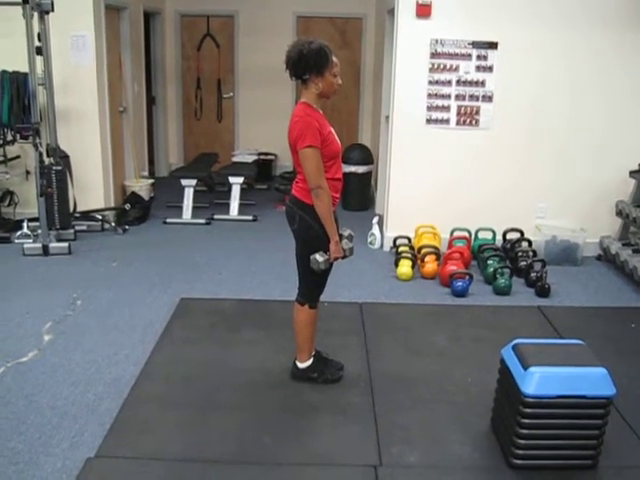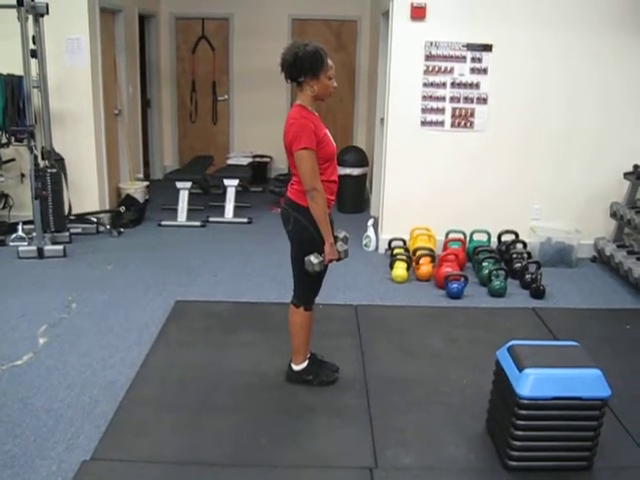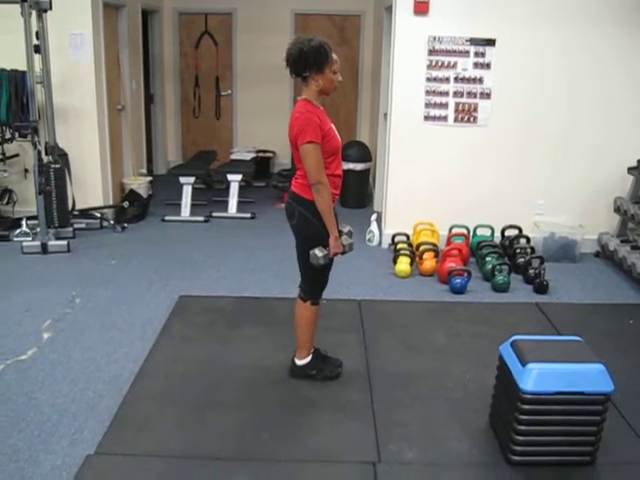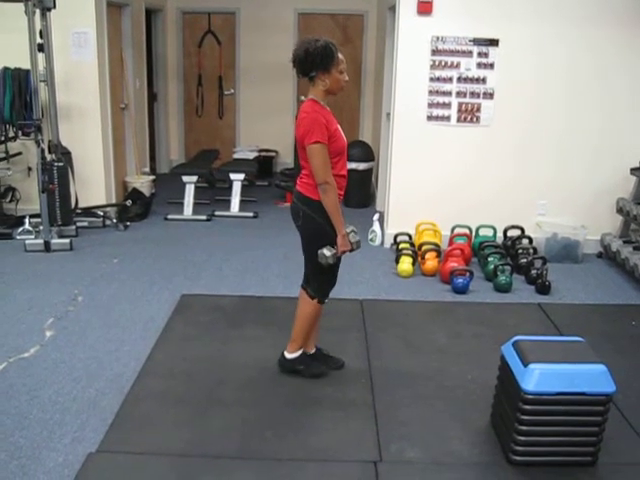
dt=0.4s
person 1, frame 1
left shoulder: (313, 114)
right shoulder: (307, 121)
right elbow: (317, 186)
left wrist: (332, 229)
right wrist: (333, 236)
left hip: (312, 211)
right hip: (311, 214)
left knee: (313, 289)
right knee: (310, 291)
left ankle: (309, 355)
right ankle: (303, 365)
person 1, frame 2
left shoulder: (308, 116)
right shoulder: (302, 122)
right elbow: (313, 188)
left wrist: (327, 231)
right wrist: (328, 238)
left hip: (308, 213)
right hip: (305, 216)
left knee: (308, 291)
right knee: (305, 293)
left ankle: (305, 357)
right ankle: (298, 367)
person 1, frame 3
left shoulder: (313, 110)
right shoulder: (308, 116)
right elbow: (318, 181)
left wrist: (331, 225)
right wrist: (333, 232)
left hip: (311, 206)
right hip: (310, 209)
left knee: (313, 285)
right knee: (313, 286)
left ankle: (308, 351)
right ankle: (302, 361)
person 1, frame 4
left shoulder: (318, 110)
right shoulder: (314, 116)
right elbow: (324, 181)
left wrist: (337, 224)
right wrist: (340, 230)
left hip: (314, 206)
right hip: (315, 208)
left knee: (314, 282)
right knee: (321, 285)
left ankle: (309, 349)
right ankle: (292, 355)
